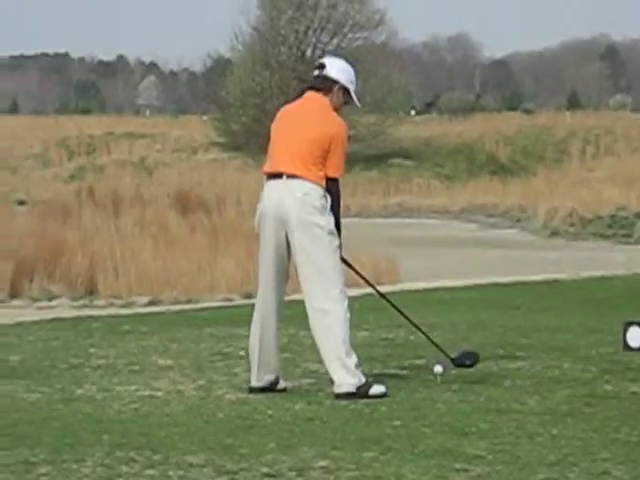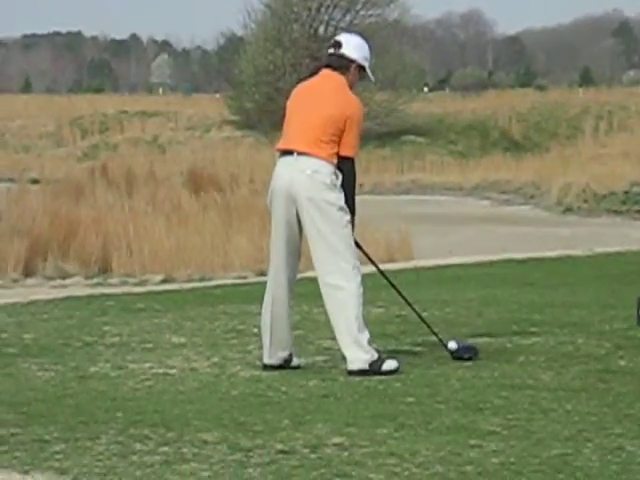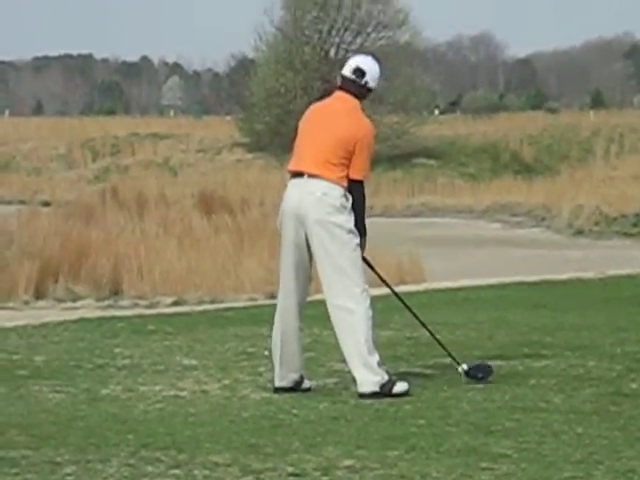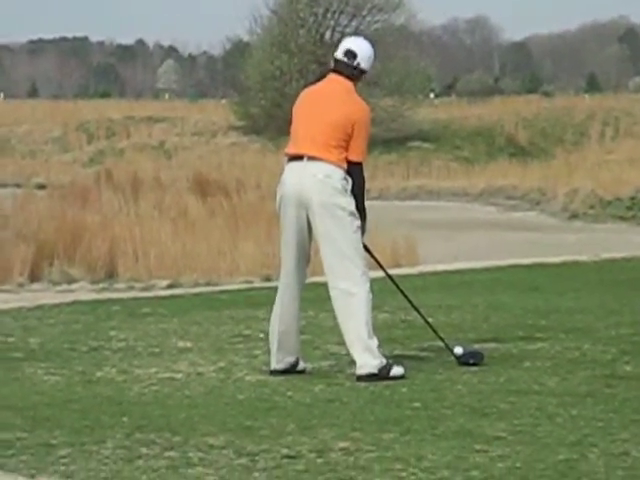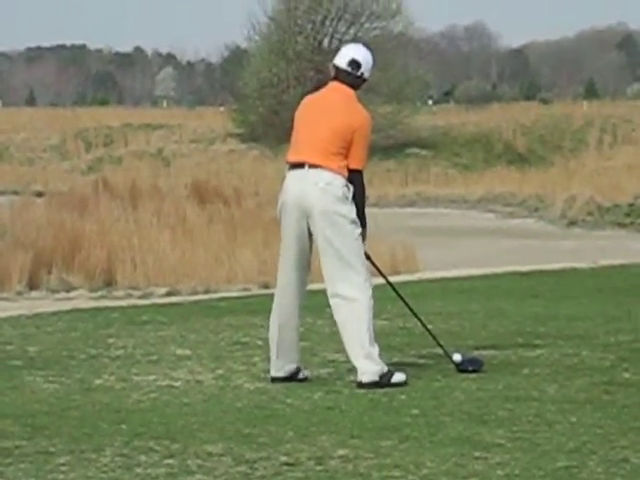
dt=1s
person 1, frame 1
left shoulder: (285, 112)
right shoulder: (335, 124)
right elbow: (331, 184)
right wrist: (336, 234)
left hip: (272, 195)
right hip: (305, 198)
left knee: (268, 292)
right knee: (327, 295)
left ankle: (263, 375)
right ankle: (348, 380)
person 1, frame 2
left shoulder: (300, 90)
right shoulder: (351, 103)
right elbow: (346, 162)
right wrist: (350, 212)
left hip: (284, 173)
right hip: (317, 176)
left knee: (280, 270)
right knee: (341, 271)
left ankle: (276, 353)
right ankle: (360, 357)
person 1, frame 3
left shoulder: (313, 110)
right shoulder: (362, 126)
right elbow: (355, 184)
right wrist: (360, 233)
left hip: (294, 195)
right hip: (326, 199)
left knee: (291, 291)
right knee: (349, 293)
left ankle: (287, 374)
right ankle: (371, 379)
person 1, frame 4
left shoulder: (306, 94)
right shoulder: (358, 108)
right elbow: (354, 166)
right wrist: (360, 214)
left hip: (292, 177)
right hip: (326, 180)
left knee: (290, 273)
right knee: (349, 275)
left ankle: (283, 357)
right ankle: (369, 361)
person 1, frame 5
left shoulder: (307, 103)
right shoulder: (359, 115)
right elbow: (355, 173)
right wrist: (360, 221)
left hip: (293, 184)
right hip: (327, 187)
left knee: (289, 281)
right knee: (351, 283)
left ankle: (283, 365)
right ankle: (370, 369)
